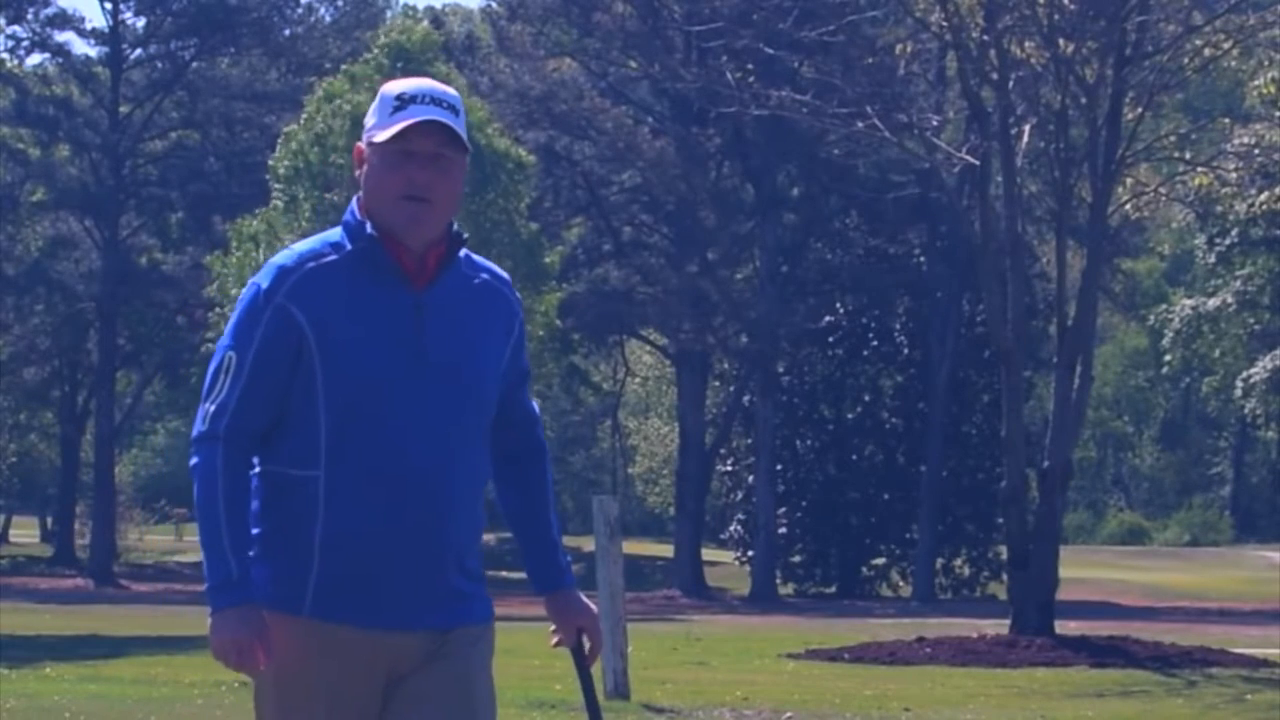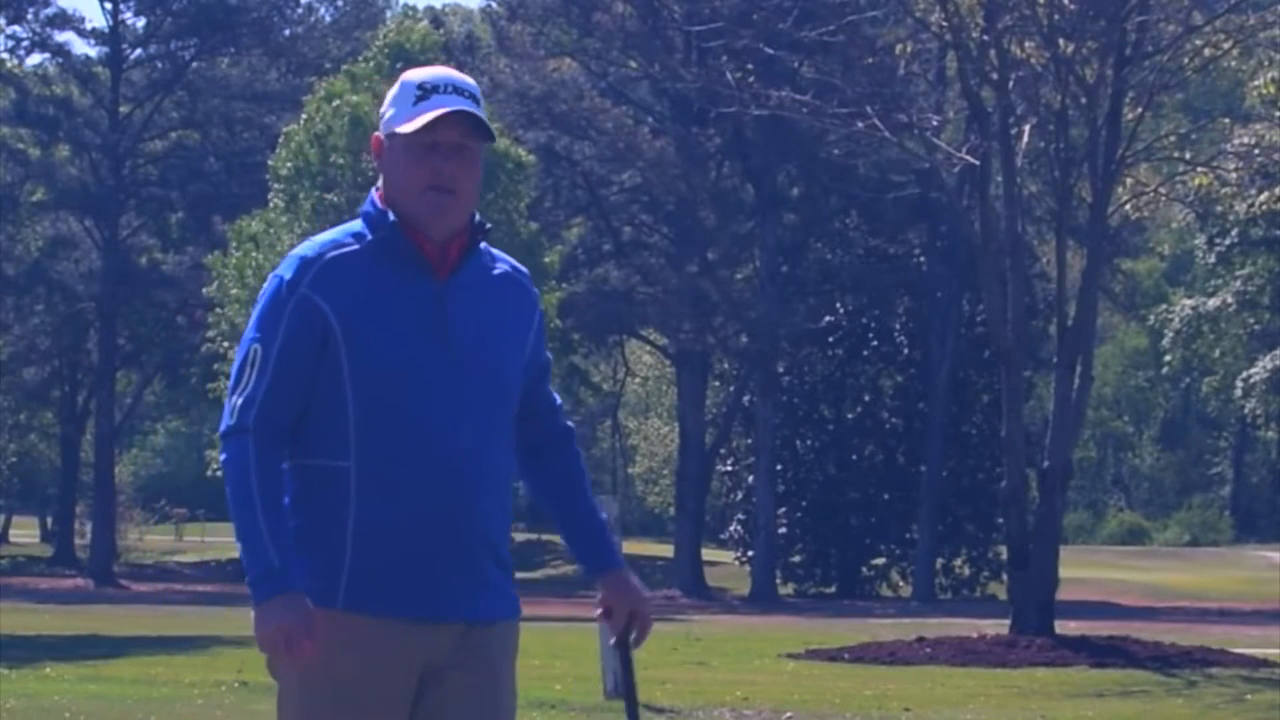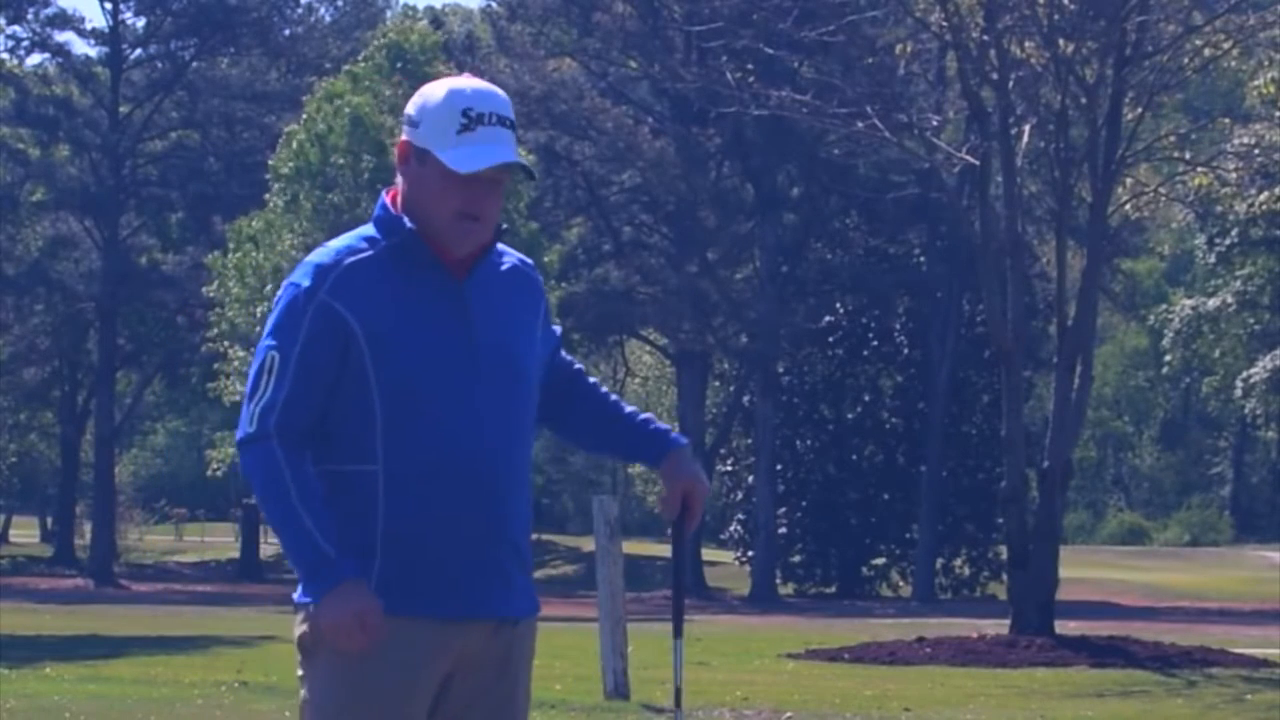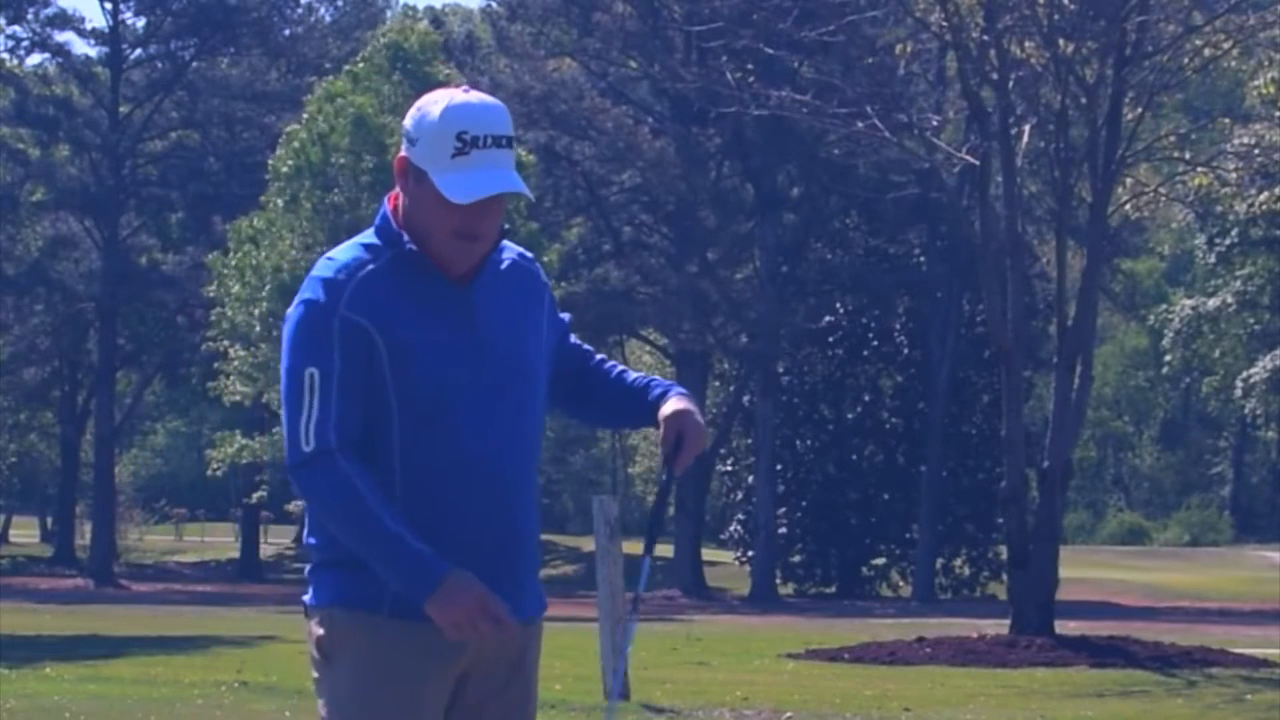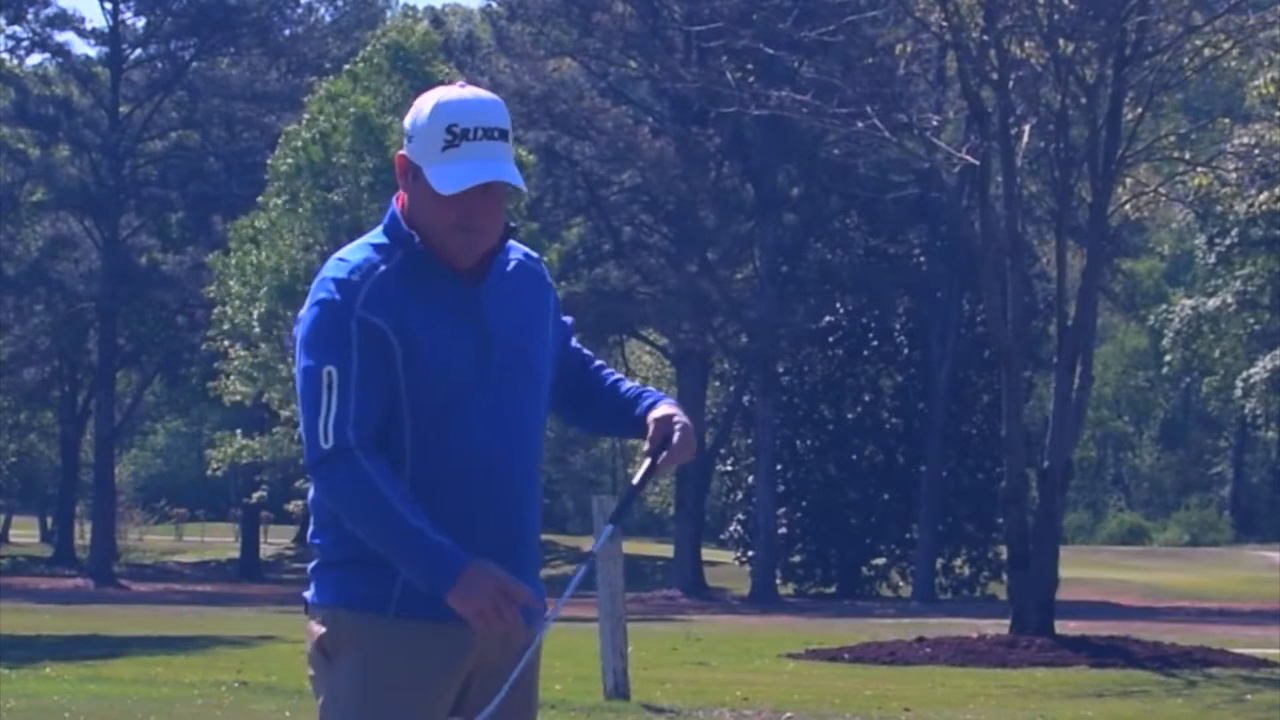
dt=0.3s
person 1, frame 1
left shoulder: (494, 300)
right shoulder: (295, 286)
left elbow: (519, 450)
right elbow: (221, 443)
left wrist: (555, 583)
right wrist: (231, 594)
left hip: (452, 627)
right hip: (312, 619)
person 1, frame 2
left shoulder: (512, 291)
right shoulder: (318, 278)
left elbow: (543, 439)
right elbow: (249, 434)
left wrist: (603, 561)
right wrist: (274, 585)
left hip: (481, 618)
right hip: (345, 613)
person 1, frame 3
left shoulder: (520, 284)
right shoulder: (334, 283)
left elbow: (562, 392)
right elbow: (268, 438)
left wrist: (662, 446)
right wrist: (329, 577)
left hip: (498, 614)
right hip: (372, 616)
person 1, frame 4
left shoulder: (522, 278)
right shoulder: (341, 296)
left elbow: (571, 370)
right elbow: (321, 464)
left wrist: (660, 397)
right wrist: (430, 578)
left hip: (504, 611)
right hip: (378, 614)
person 1, frame 5
left shoulder: (527, 278)
right shoulder: (353, 293)
left elbow: (570, 374)
right elbow: (338, 462)
left wrist: (647, 405)
right wrist: (449, 571)
left hip: (504, 611)
right hip: (381, 616)
